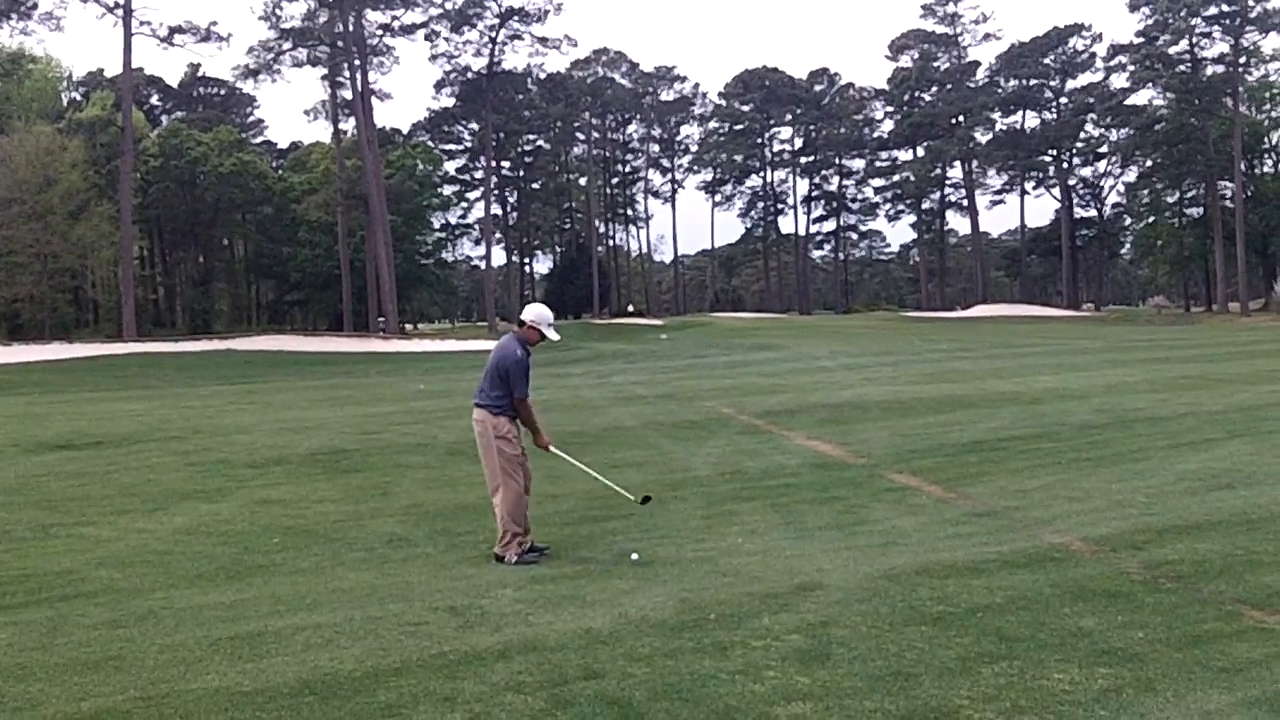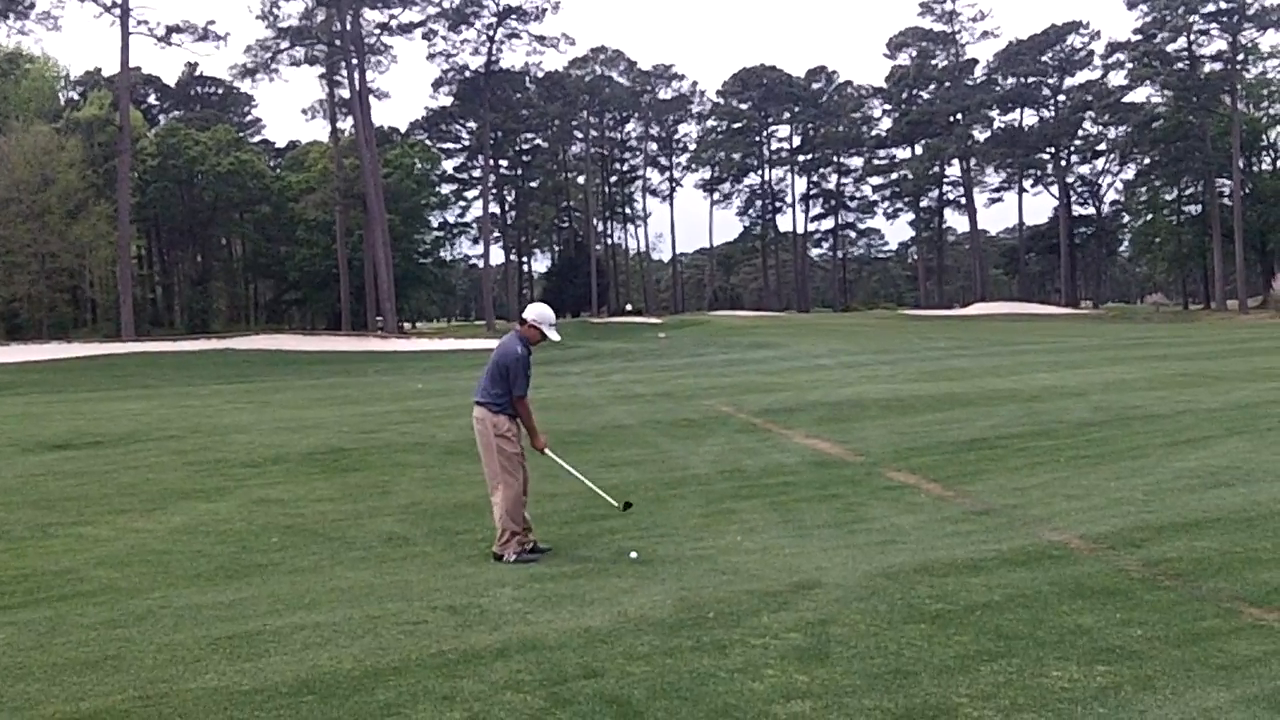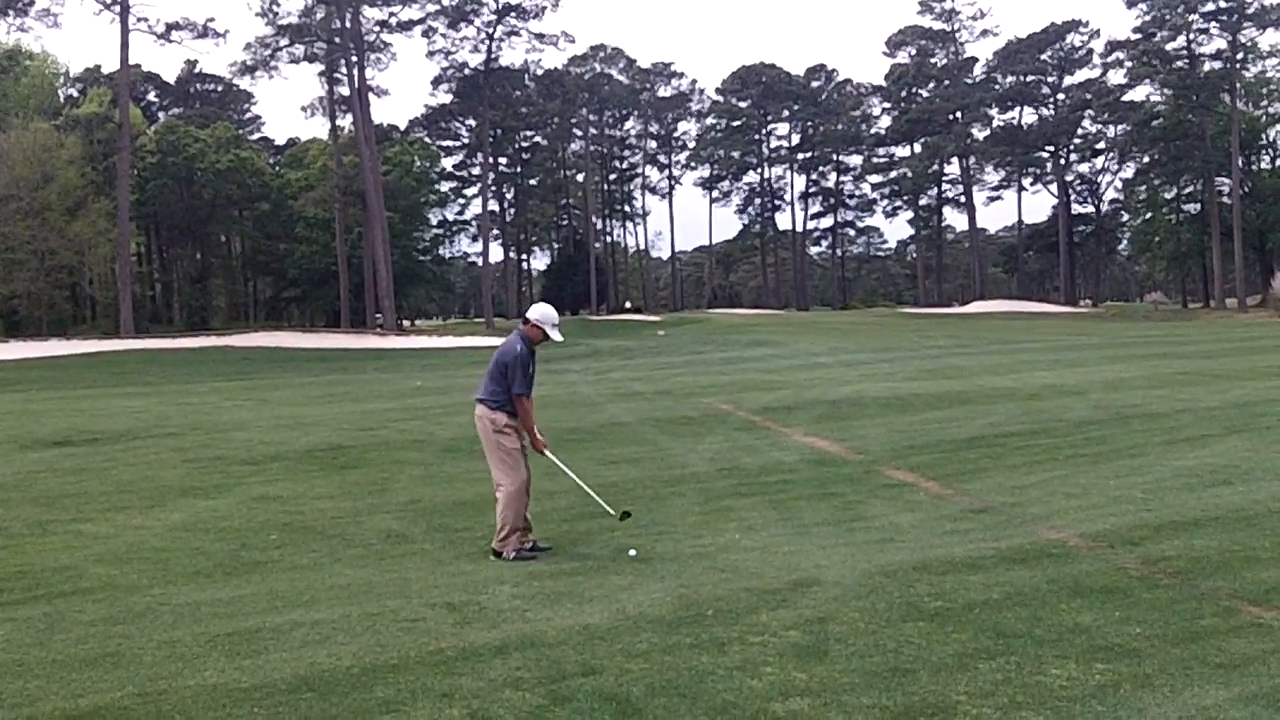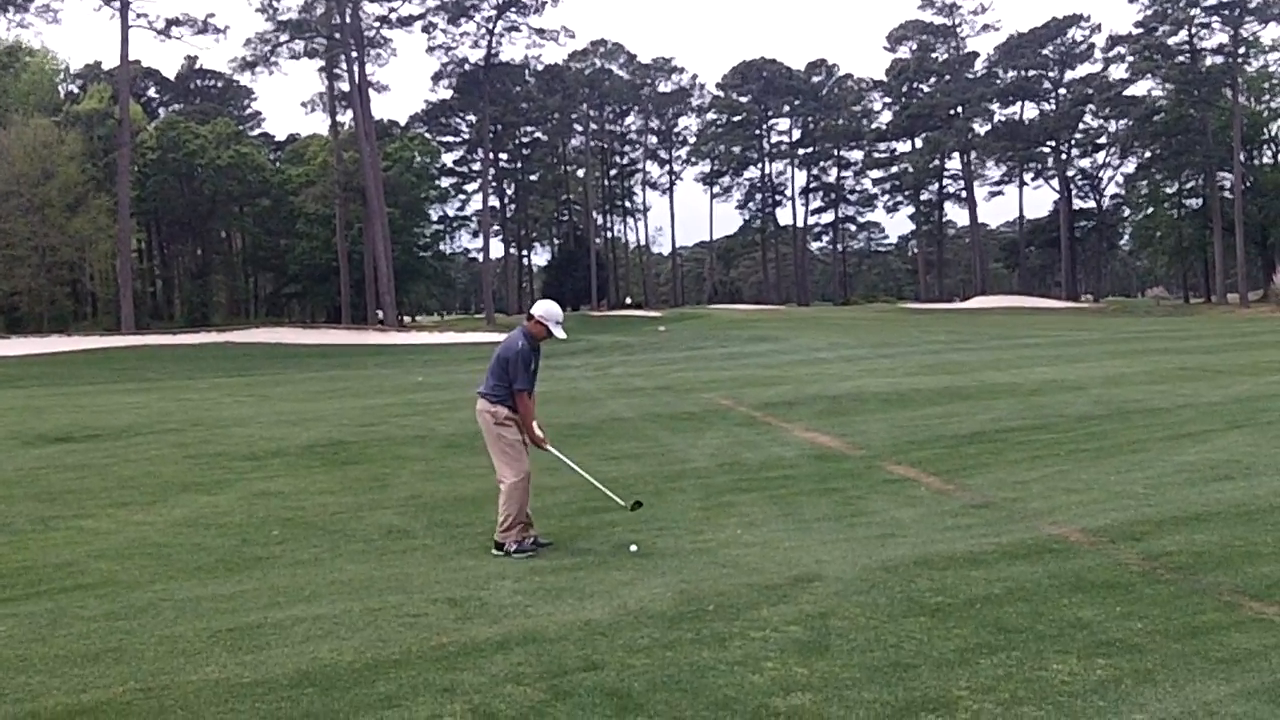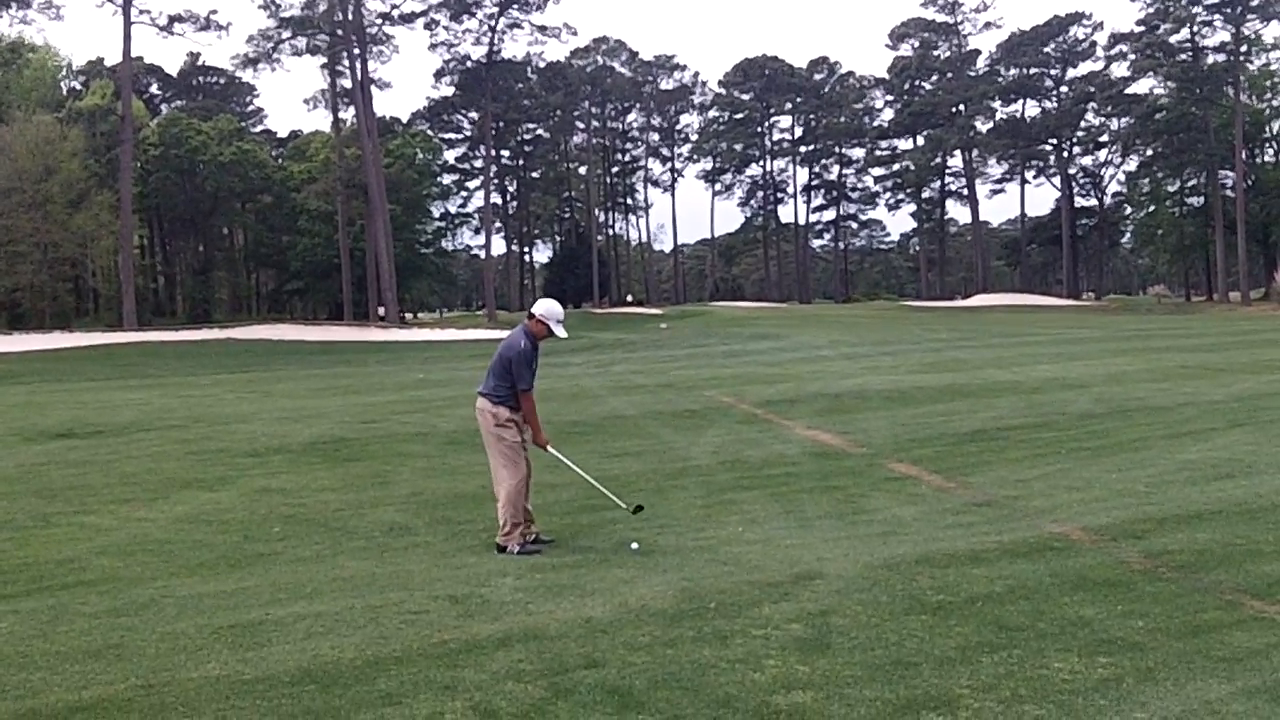
dt=0.2s
person 1, frame 1
left shoulder: (510, 344)
right shoulder: (516, 355)
right elbow: (521, 402)
left wrist: (532, 430)
right wrist: (538, 434)
left hip: (497, 419)
right hip: (496, 421)
left knee: (521, 480)
right knee: (508, 486)
left ankle: (521, 540)
right ankle: (507, 550)
person 1, frame 2
left shoulder: (514, 345)
right shoulder: (517, 353)
left elbow: (519, 397)
right elbow: (519, 401)
left wrist: (531, 431)
right wrist: (535, 435)
left hip: (500, 419)
right hip: (495, 420)
left knee: (518, 481)
right knee: (507, 485)
left ankle: (523, 540)
right ankle: (505, 549)
person 1, frame 3
left shoulder: (525, 348)
right shoulder: (516, 352)
left elbow: (526, 395)
right elbow: (519, 400)
left wrist: (533, 429)
right wrist: (532, 436)
left hip: (505, 418)
right hip: (495, 418)
left knee: (521, 479)
right knee: (512, 481)
left ankle: (522, 538)
right ankle: (503, 546)
person 1, frame 4
left shoulder: (531, 344)
right shoulder: (518, 347)
left elbow: (528, 391)
right elbow: (520, 395)
left wrist: (534, 424)
right wrist: (531, 433)
left hip: (508, 412)
right hip: (496, 412)
left knee: (522, 473)
right knee: (515, 473)
left ankle: (523, 533)
right ankle: (505, 540)
person 1, frame 5
left shoulder: (527, 341)
right shoulder: (521, 347)
left elbow: (525, 392)
right elbow: (525, 395)
left wrist: (530, 426)
right wrist: (537, 432)
left hip: (505, 411)
right hip: (496, 412)
left knee: (521, 472)
right knee: (511, 475)
left ankle: (525, 530)
right ankle: (508, 541)
